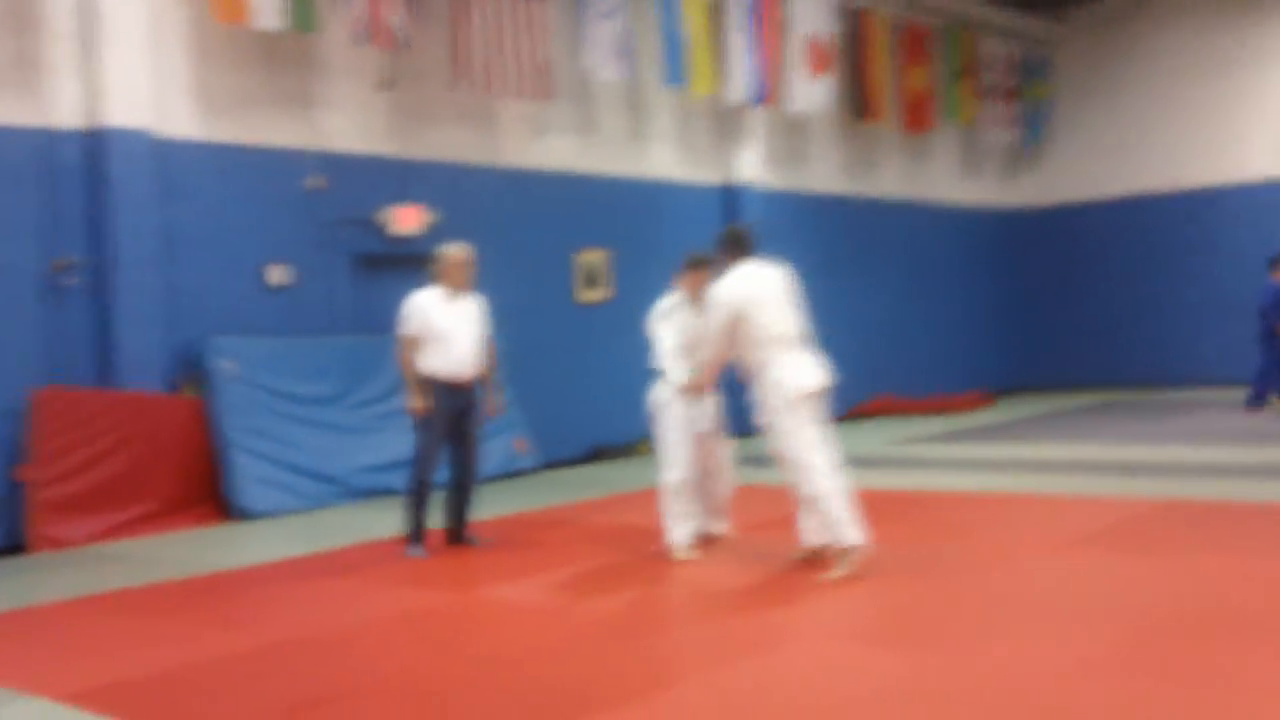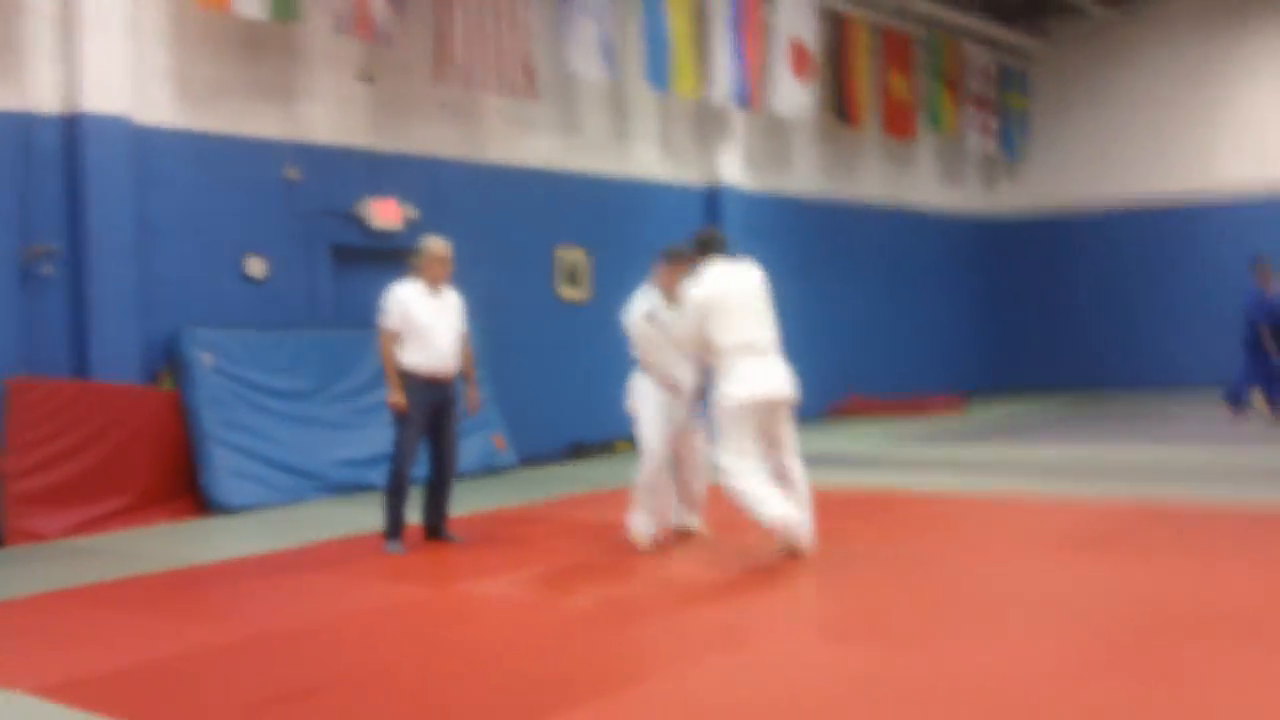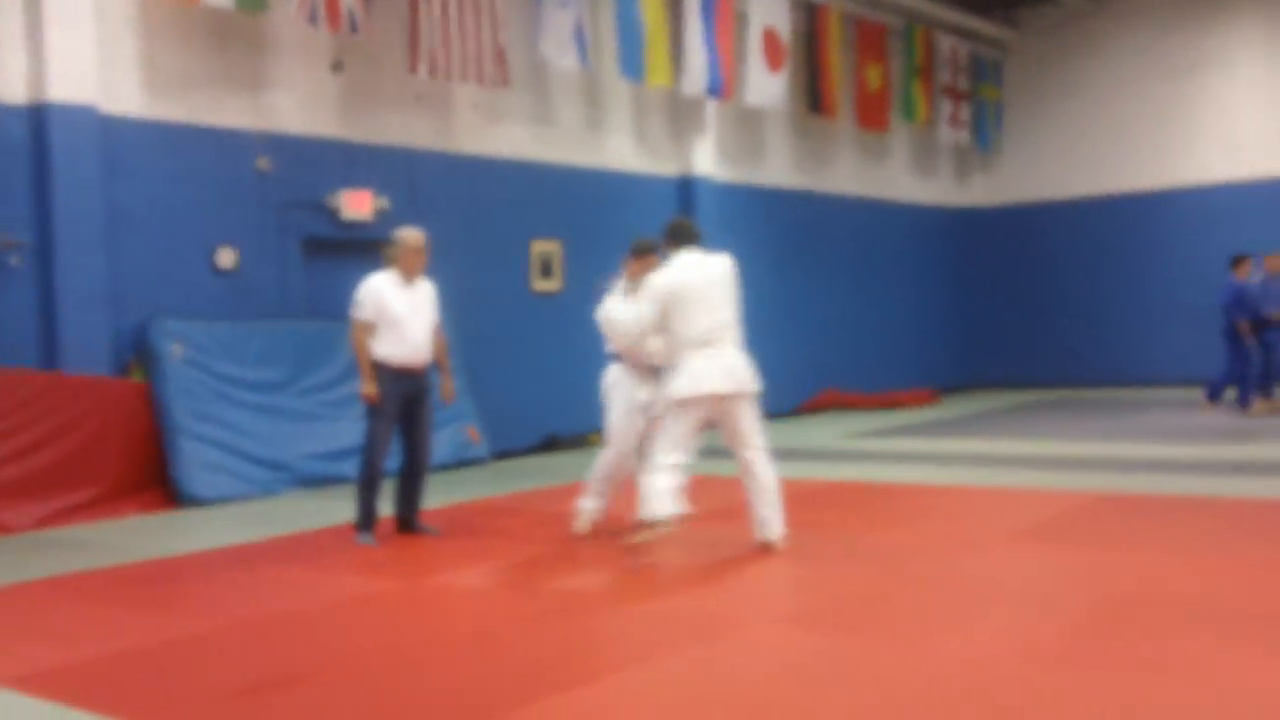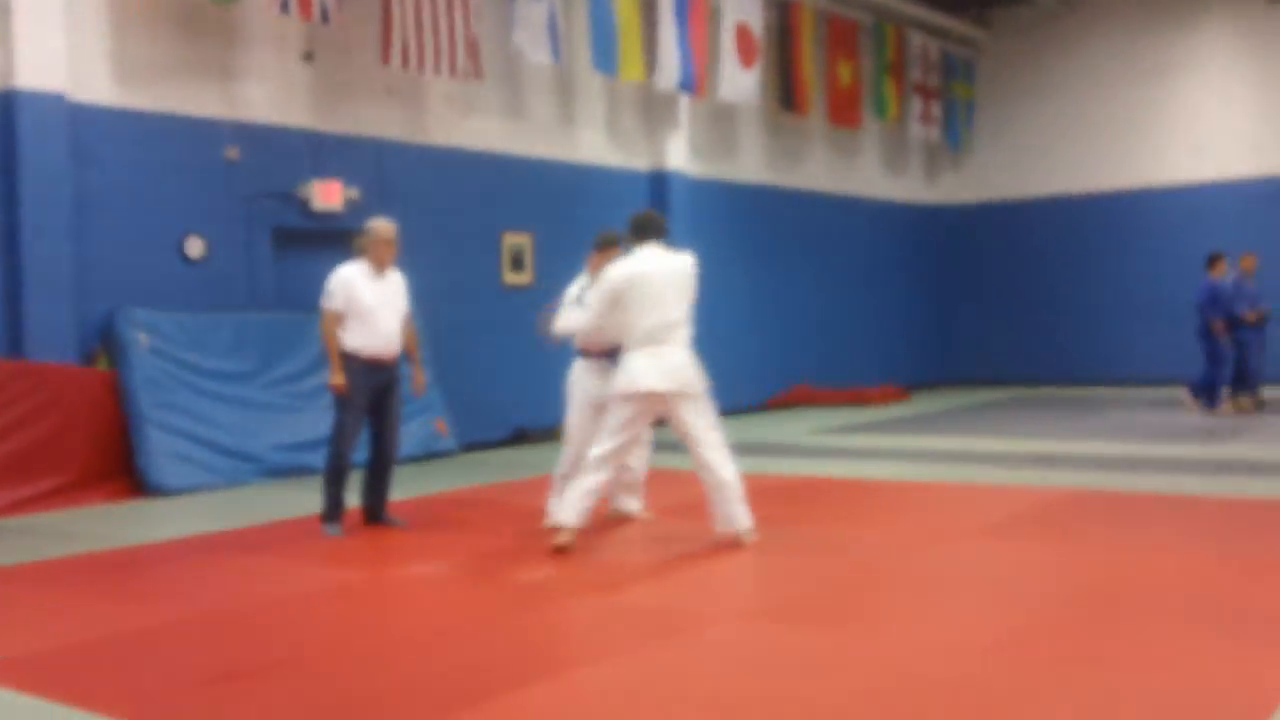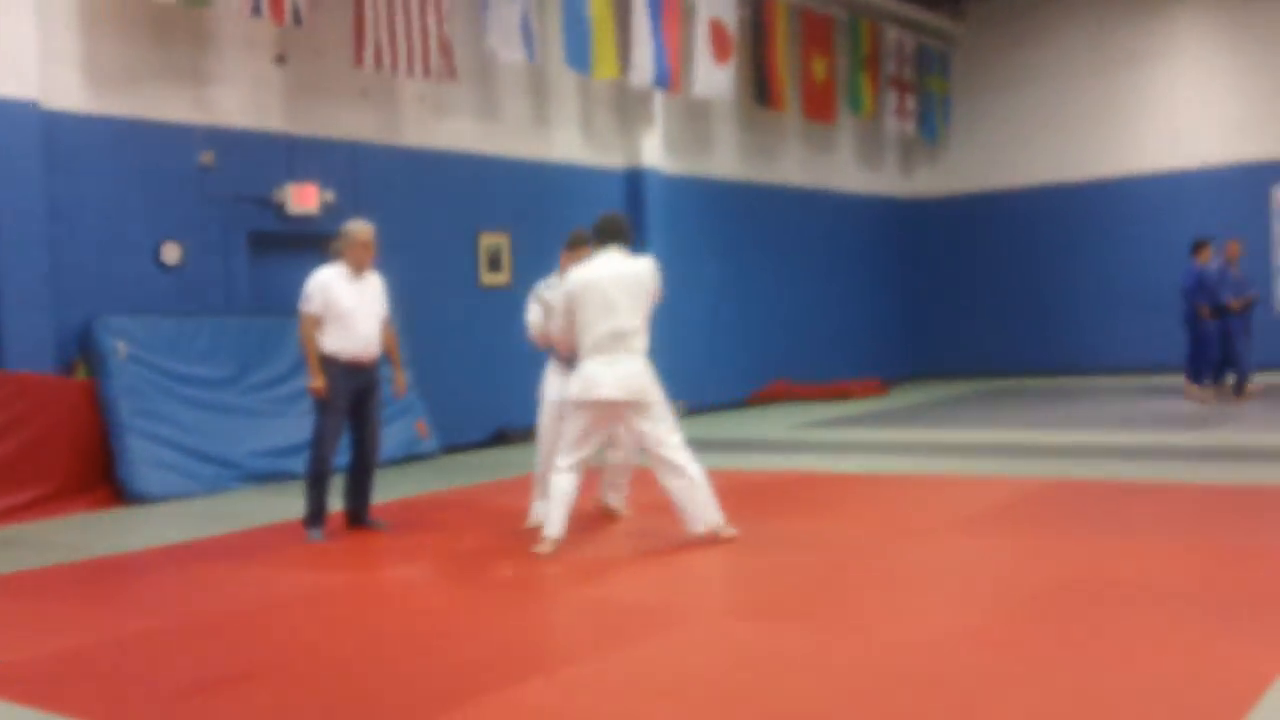
dt=0.1s
person 1, frame 1
left shoulder: (722, 290)
right shoulder: (777, 271)
left elbow: (718, 347)
left wrist: (704, 378)
left hip: (778, 380)
right hip: (803, 368)
left knee: (807, 464)
right knee: (812, 462)
left ankle: (852, 543)
right ankle: (821, 542)
person 1, frame 2
left shoulder: (697, 291)
right shoulder: (753, 273)
left elbow: (696, 343)
left hip: (739, 383)
right hip: (774, 374)
left knee: (737, 465)
right knee: (785, 460)
left ankle: (784, 523)
right ankle: (799, 537)
person 1, frame 3
left shoulder: (662, 279)
right shoulder: (726, 264)
left elbow: (640, 328)
left hip: (693, 372)
right hip: (734, 367)
left knee: (668, 454)
right knee: (753, 452)
left ankle: (658, 517)
right ankle: (772, 532)
person 1, frame 4
left shoulder: (618, 271)
right shoulder: (687, 263)
left elbow: (590, 329)
left hip: (638, 370)
right hip: (679, 367)
left knee: (604, 451)
right knee: (710, 448)
left ankle: (569, 526)
right ankle: (739, 526)
person 1, frame 5
left shoulder: (575, 278)
right shoulder: (648, 269)
left elbow: (562, 336)
left hip: (590, 378)
right hip: (633, 375)
left knee: (567, 460)
right knee: (670, 452)
left ankle: (550, 536)
right ankle: (713, 524)
person 2, frame 1
left shoulder: (476, 303)
right shoulder: (421, 301)
left elbow: (484, 347)
right elbow: (407, 350)
left wrist: (492, 389)
right wrist: (417, 394)
left hip: (467, 392)
right hip: (437, 392)
left knee: (467, 465)
right knee: (426, 466)
left ankle: (457, 530)
right ankle: (415, 537)
person 2, frame 2
left shoulder: (453, 298)
right shoulder: (401, 294)
left elbow: (463, 344)
right elbow: (387, 344)
left wrist: (471, 384)
right wrist: (395, 388)
left hip: (445, 388)
right hip: (416, 387)
left knee: (445, 462)
right knee: (404, 461)
left ankle: (436, 526)
right ankle: (393, 533)
person 2, frame 3
left shoulder: (427, 287)
right shoulder: (375, 285)
left elbow: (436, 334)
right elbow: (359, 334)
left wrist: (446, 374)
right wrist: (367, 380)
left hip: (419, 380)
right hip: (388, 378)
left knee: (418, 454)
right knee: (376, 454)
left ankle: (408, 518)
right ankle: (365, 525)
person 2, frame 4
left shoulder: (398, 279)
right shoulder: (346, 275)
left elbow: (406, 326)
right elbow: (329, 324)
left wrist: (417, 366)
right wrist: (336, 370)
left hip: (388, 371)
right hip: (357, 369)
left knee: (386, 446)
right knee: (344, 444)
left ankle: (375, 510)
right ankle: (332, 516)
person 2, frame 5
left shoulder: (376, 281)
right shoulder: (323, 279)
left elbow: (386, 327)
right elbow: (308, 328)
left wrist: (398, 368)
right wrist: (315, 373)
left hip: (368, 372)
right hip: (336, 371)
left knee: (368, 447)
right knee: (325, 448)
left ankle: (358, 513)
right ankle: (315, 520)
person 3, frame 1
right shoulder: (666, 312)
right elbow: (670, 358)
right wrist: (690, 384)
left hip: (705, 395)
right hip: (675, 395)
left knee: (718, 464)
right knee: (679, 465)
left ankle: (712, 524)
right ankle: (679, 537)
person 3, frame 2
right shoulder: (641, 309)
right elbow: (656, 353)
right wrist: (686, 382)
left hip: (683, 387)
right hip: (653, 387)
left knee: (692, 457)
right knee: (655, 454)
left ankle: (687, 519)
right ankle: (644, 524)
person 3, frame 3
right shoulder: (616, 301)
right elbow: (634, 344)
left hip: (655, 379)
right hip: (625, 379)
right knee: (621, 448)
right ankle: (590, 507)
person 3, frame 4
right shoulder: (578, 292)
right hip: (591, 373)
left knee: (636, 440)
right knee: (579, 443)
left ankle: (627, 501)
right ankle: (559, 506)
person 3, frame 5
right shoulder: (546, 290)
right elbow: (541, 335)
right hip: (561, 374)
left knee: (618, 437)
right knee: (551, 443)
left ankle: (613, 496)
right ankle: (542, 506)
